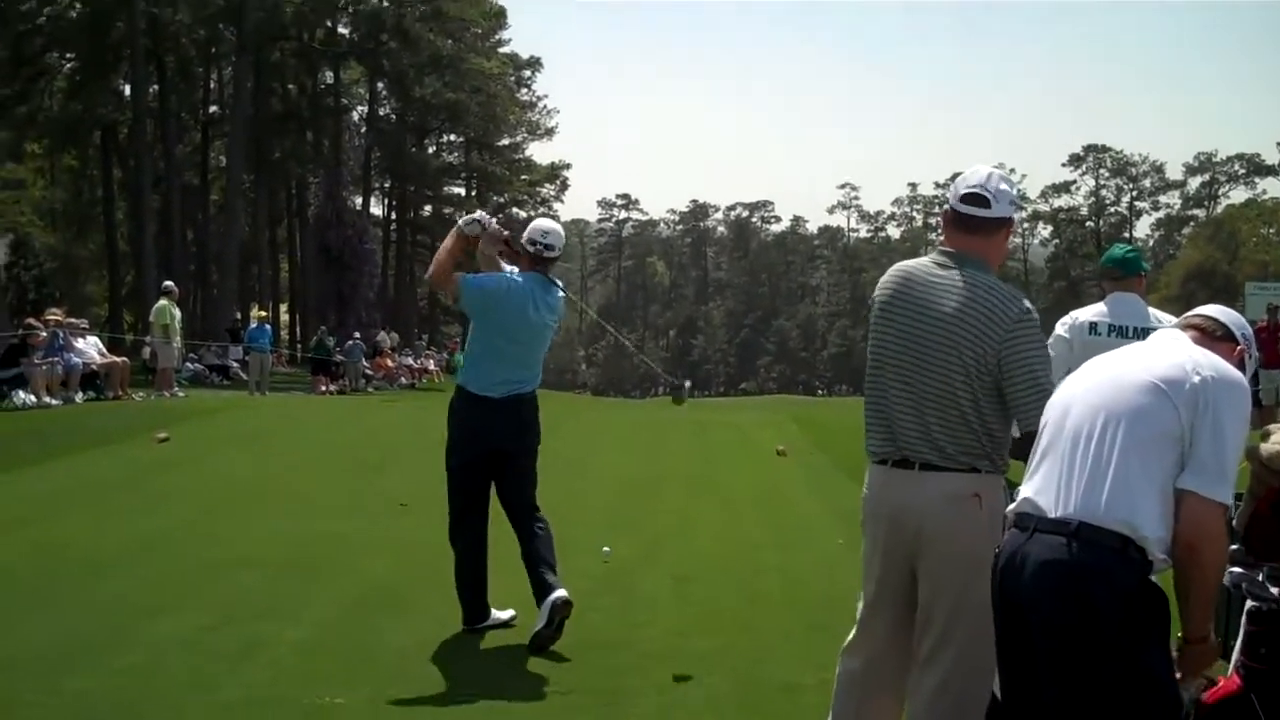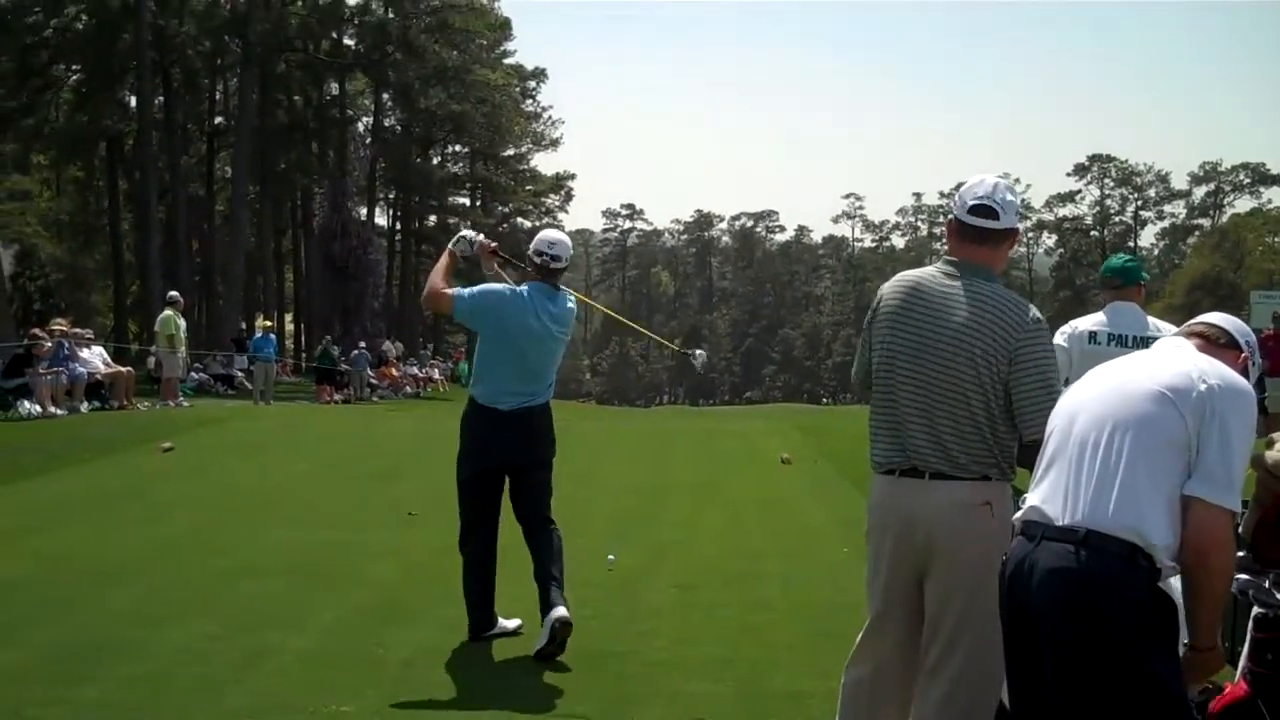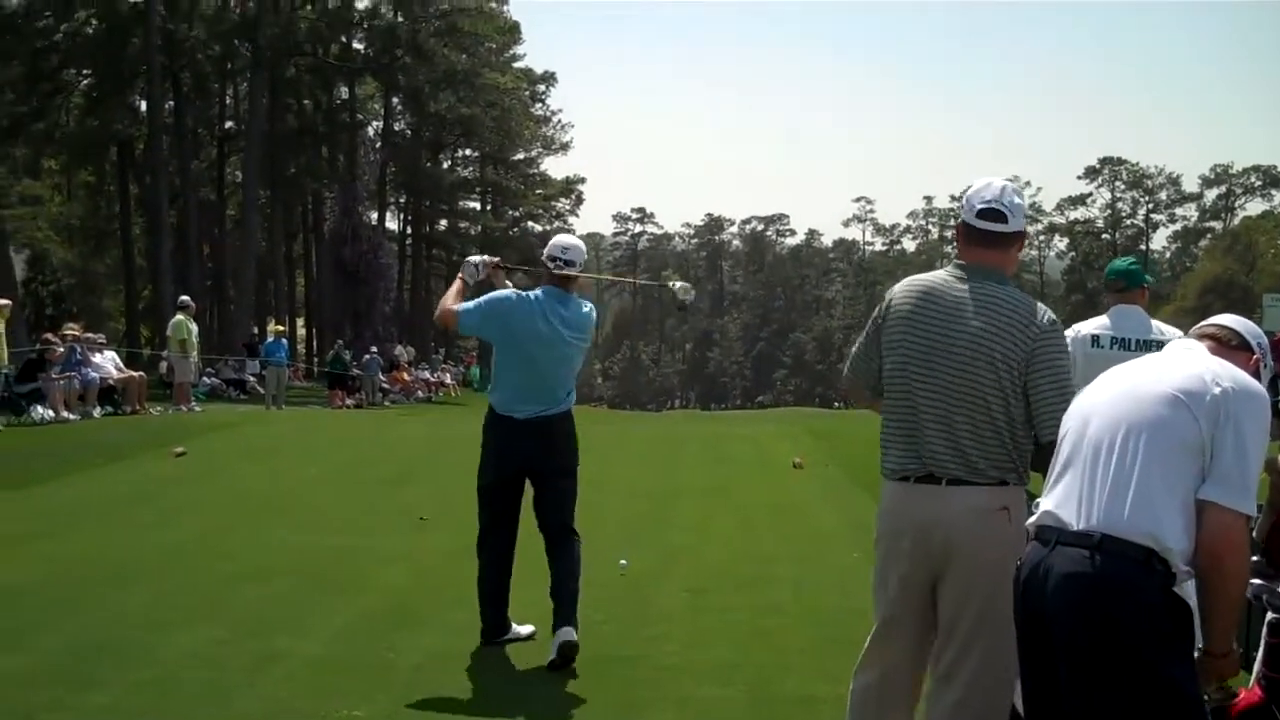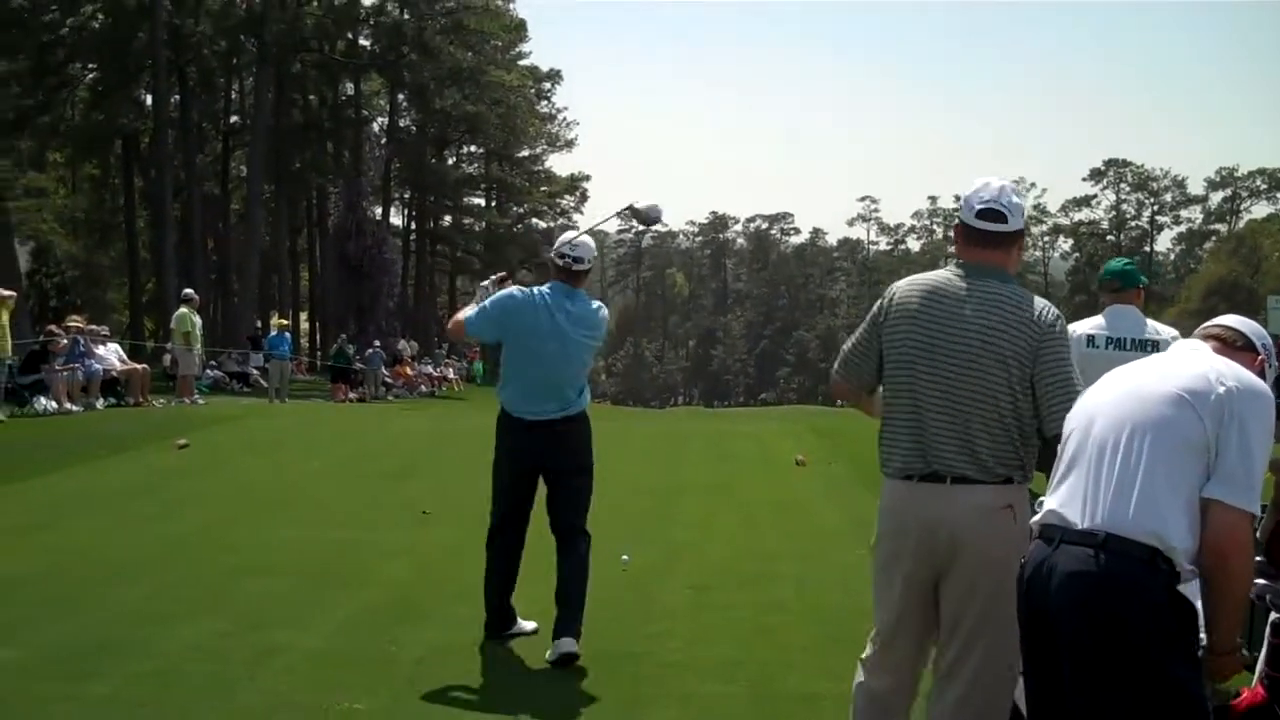
dt=0.1s
person 1, frame 1
left shoulder: (892, 282)
right shoulder: (1010, 310)
right elbow: (1039, 425)
left hip: (887, 487)
right hip: (964, 498)
left knee: (873, 641)
right knee: (953, 656)
person 1, frame 2
left shoulder: (895, 292)
right shoulder: (1019, 319)
left elbow: (864, 383)
right elbow: (1044, 435)
left hip: (892, 495)
right hip: (972, 506)
left knee: (879, 649)
right knee: (961, 665)
person 1, frame 3
left shoulder: (902, 297)
right shoulder: (1036, 322)
left elbow: (857, 386)
right elbow: (1060, 435)
left hip: (904, 502)
right hip: (986, 511)
left knee: (887, 654)
right knee: (972, 671)
person 1, frame 4
left shoulder: (902, 295)
right shoulder: (1039, 318)
left elbow: (845, 384)
right elbow: (1066, 429)
left hip: (906, 501)
right hip: (990, 509)
left knee: (889, 654)
right knee: (974, 670)
person 2, frame 1
left shoulder: (500, 288)
right shoulder: (554, 297)
left elbow: (438, 277)
left wrist: (463, 232)
right wrist: (489, 247)
left hip: (473, 411)
right hip: (521, 413)
left knee: (468, 517)
right knee: (525, 509)
left ankle: (476, 610)
right ankle: (550, 589)
person 2, frame 2
left shoulder: (501, 300)
right shoulder: (566, 309)
left elbow: (433, 297)
left wrist: (455, 249)
right wrist: (491, 265)
left hip: (486, 424)
right hip: (535, 425)
left knee: (479, 527)
right knee: (539, 520)
left ankle: (482, 619)
right ankle: (555, 605)
person 2, frame 3
left shoulder: (508, 306)
right shoulder: (585, 316)
left elbow: (444, 317)
left wrist: (465, 277)
right wrist: (504, 285)
left hip: (504, 432)
right hip: (555, 434)
left knee: (496, 534)
right knee: (560, 532)
left ankle: (495, 624)
right ankle: (565, 625)
person 2, frame 4
left shoulder: (516, 304)
right shoulder: (597, 316)
left elbow: (456, 329)
left wrist: (483, 296)
left hip: (518, 432)
right hip: (570, 434)
left knee: (507, 529)
right knee: (572, 532)
left ankle: (499, 618)
right ankle: (567, 632)
person 3, frame 1
left shoulder: (1097, 365)
right shoulder: (1220, 378)
right elbow: (1199, 530)
right wrist: (1197, 637)
left hip: (1017, 557)
right hip: (1098, 576)
person 3, frame 2
left shoulder: (1101, 373)
right shoulder: (1226, 385)
right elbow: (1206, 537)
right wrist: (1204, 644)
left hip: (1024, 565)
right hip: (1106, 583)
person 3, frame 3
left shoulder: (1112, 376)
right shoulder: (1238, 389)
right elbow: (1222, 542)
right wrist: (1219, 648)
left hip: (1039, 569)
right hip: (1122, 588)
person 3, frame 4
left shoulder: (1117, 376)
right shoulder: (1244, 388)
right elbow: (1226, 541)
right wrist: (1223, 646)
left hip: (1042, 568)
right hip: (1126, 587)
